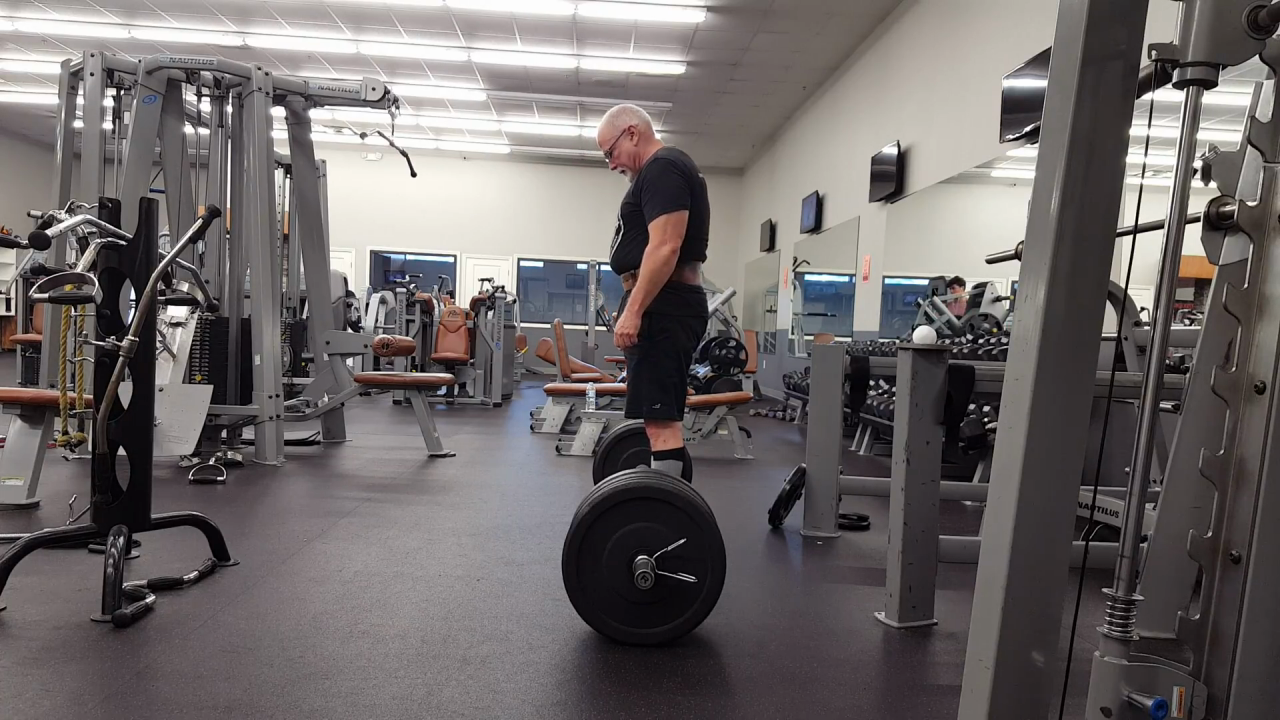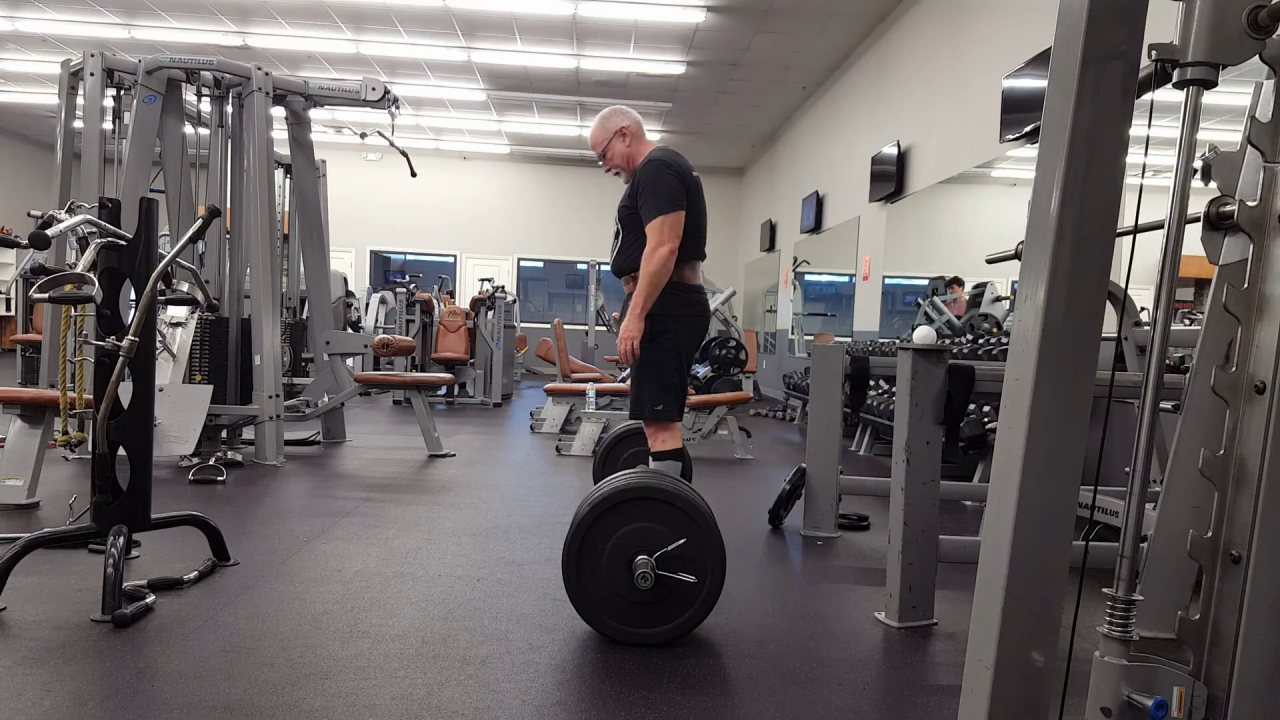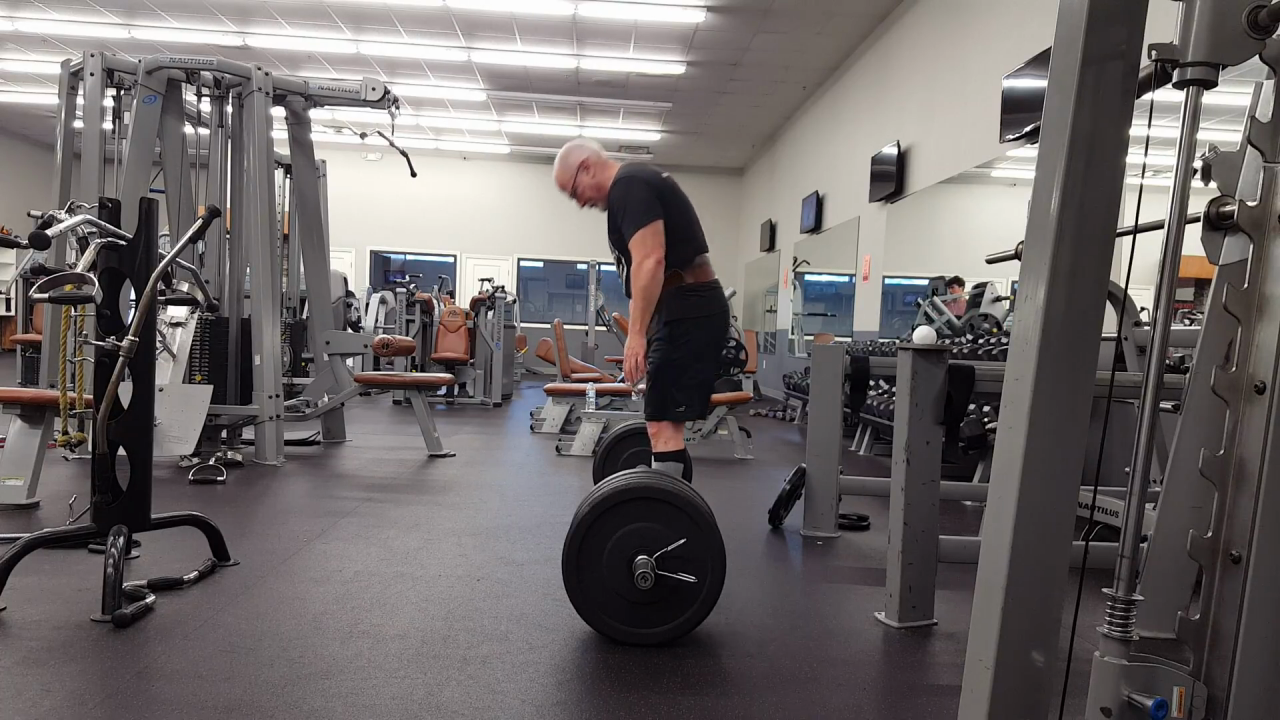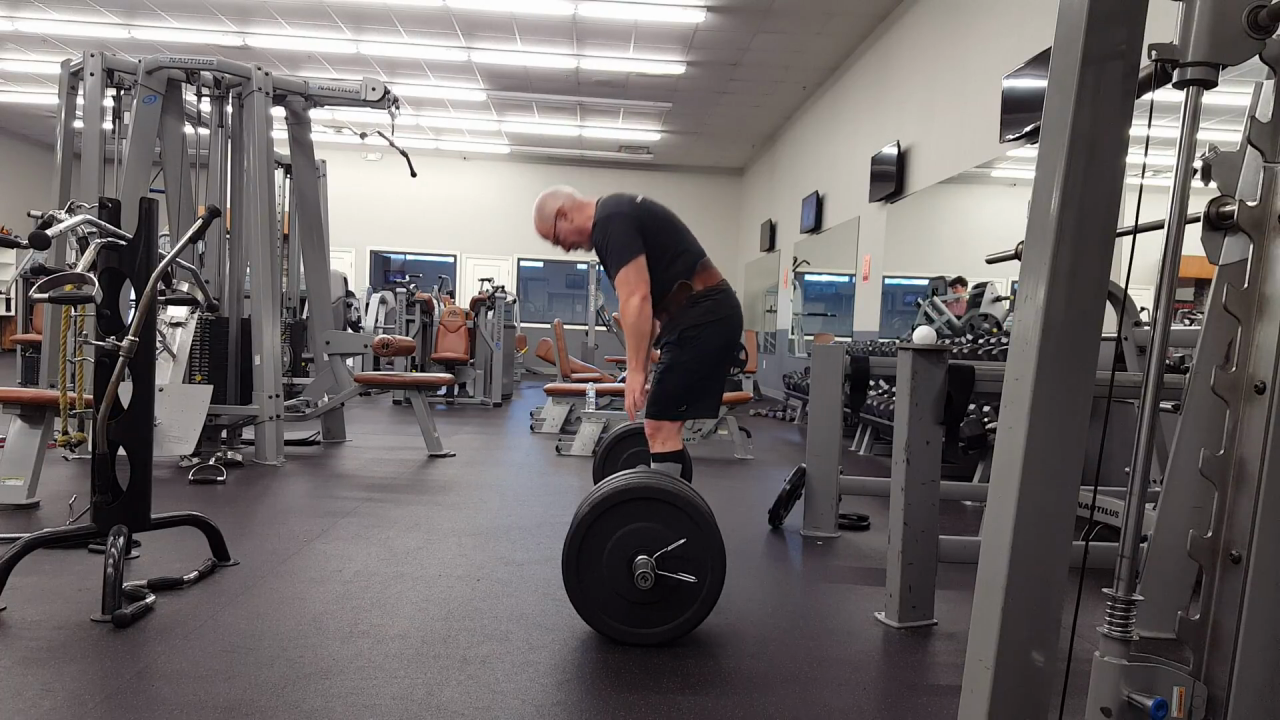
dt=0.3s
person 1, frame 1
left shoulder: (662, 169)
right shoulder: (664, 172)
left elbow: (665, 247)
left wrist: (632, 311)
right wrist: (638, 310)
left hip: (662, 308)
right hip: (668, 308)
left knee: (660, 421)
right knee: (661, 419)
person 1, frame 2
left shoulder: (657, 169)
right shoulder: (658, 172)
left elbow: (663, 248)
left wrist: (635, 316)
right wrist: (639, 314)
left hip: (665, 309)
right hip: (669, 308)
left knee: (659, 421)
right knee: (659, 420)
person 1, frame 3
left shoulder: (629, 187)
right shoulder: (634, 185)
left elbow: (650, 261)
left wrist: (637, 334)
right wrist: (643, 331)
left hip: (688, 311)
right hip: (689, 309)
left knee: (662, 420)
right knee: (662, 419)
person 1, frame 4
left shoulder: (612, 222)
right shoulder: (616, 215)
left elbow: (637, 298)
right elbow: (643, 297)
left wrist: (636, 371)
right wrist: (640, 365)
left hip: (701, 317)
right hip: (705, 314)
left knee: (660, 424)
right knee: (663, 423)
